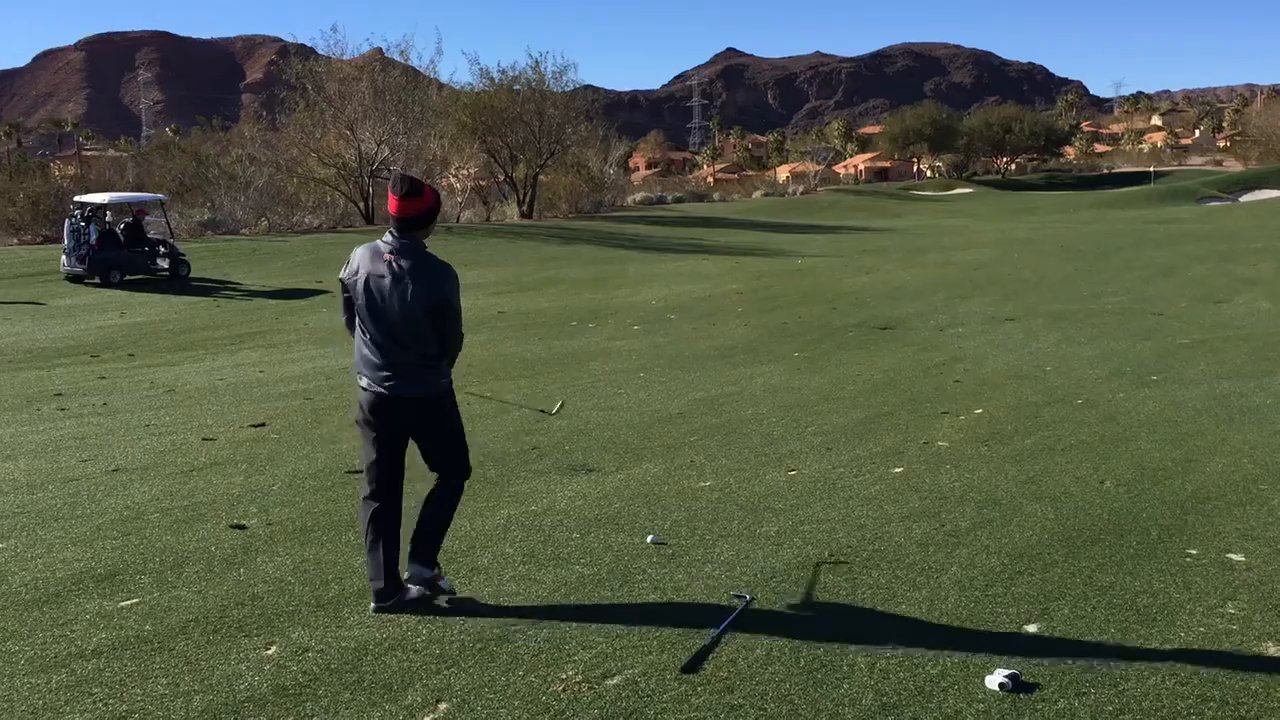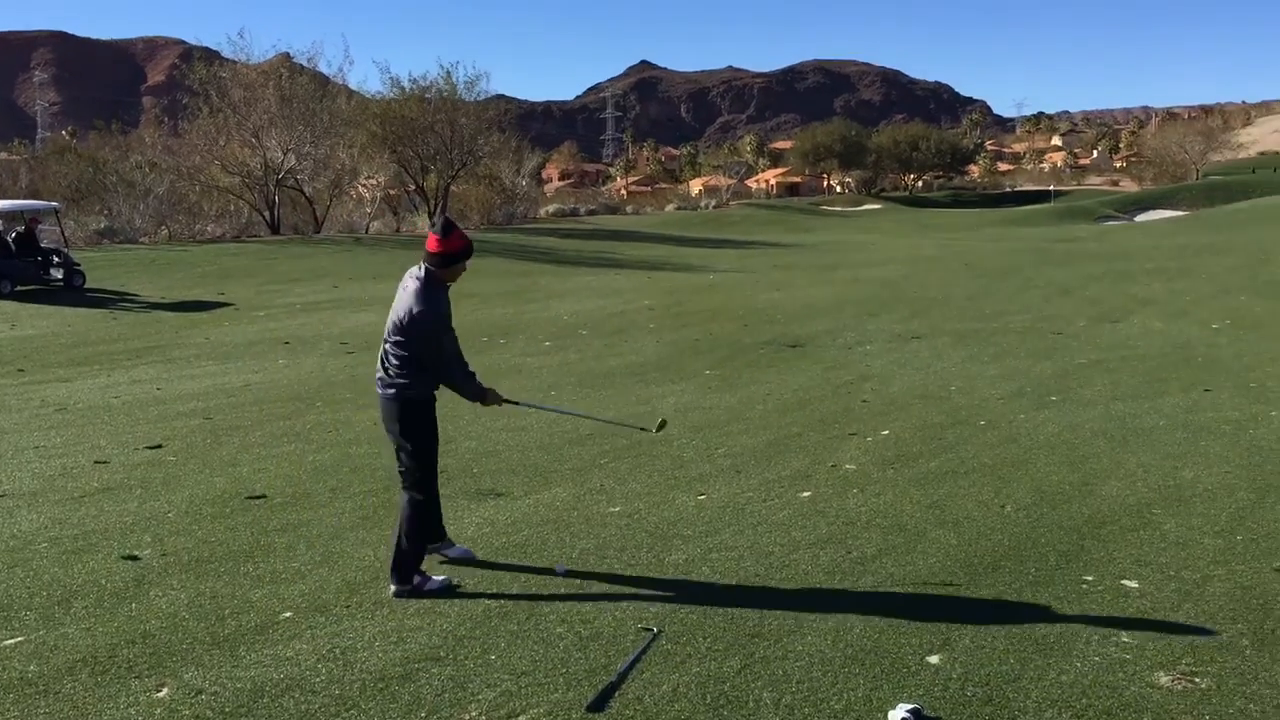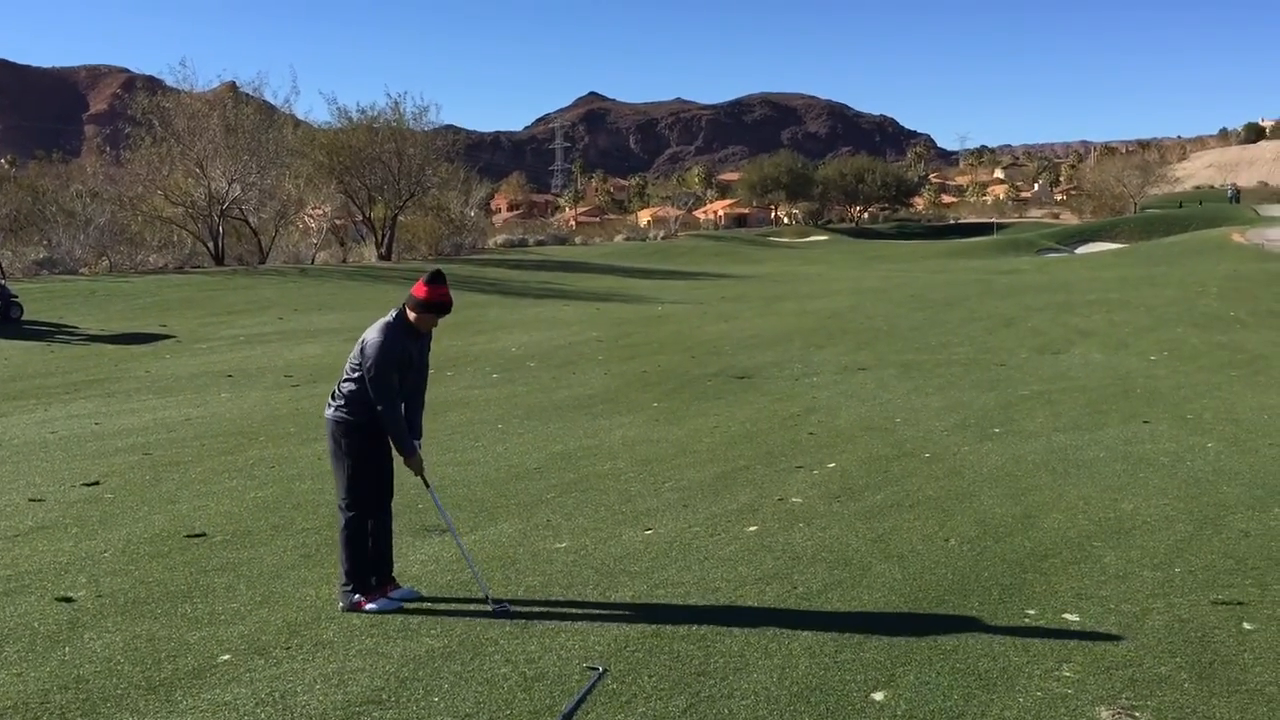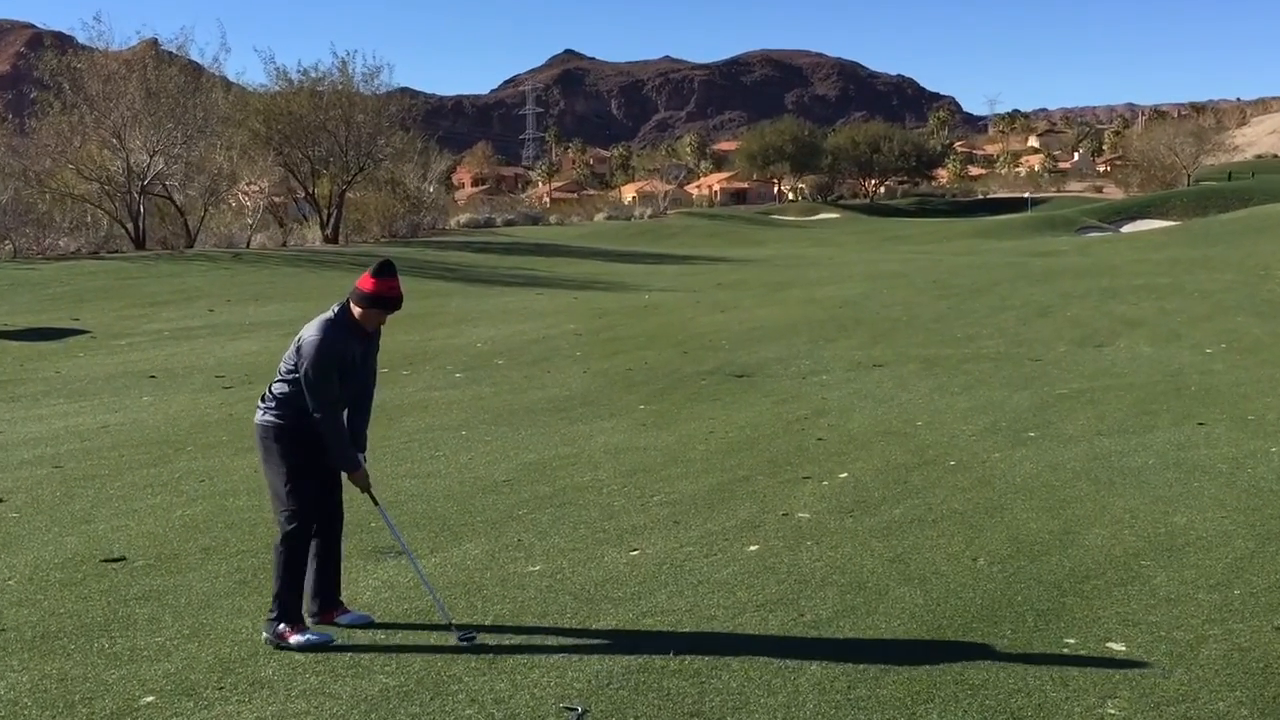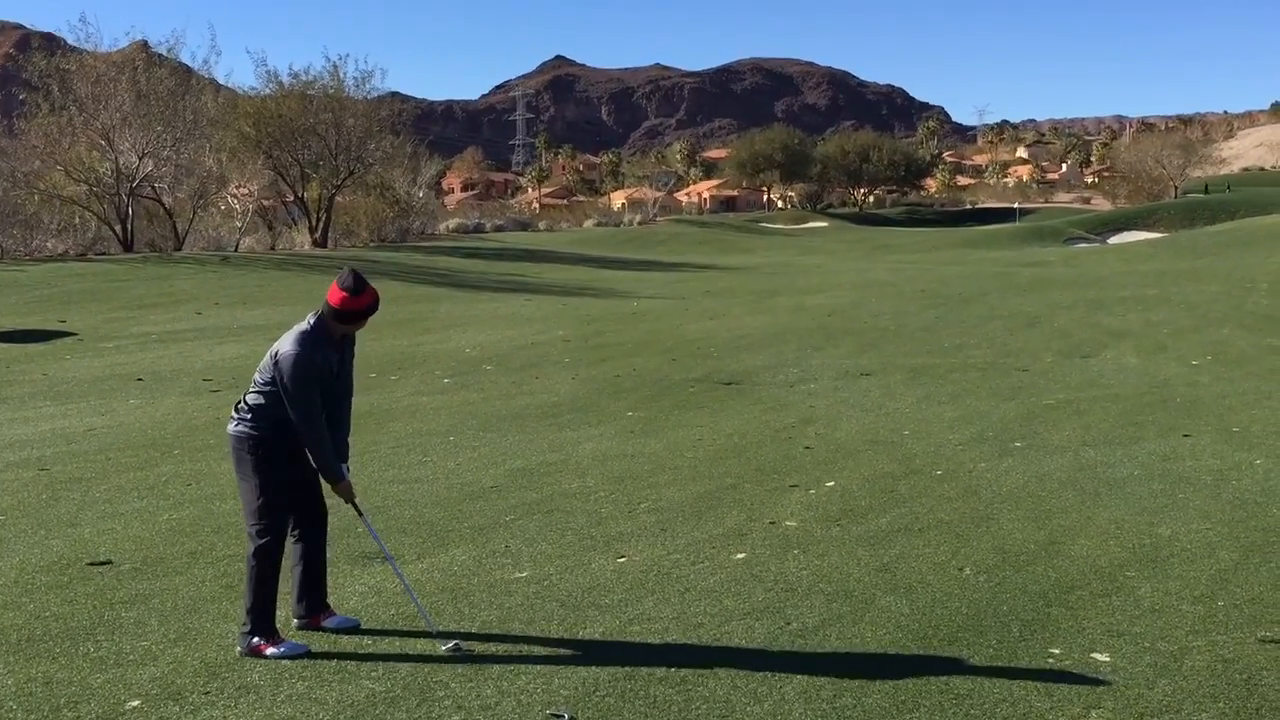
dt=1s
person 1, frame 1
left shoulder: (358, 260)
right shoulder: (438, 274)
left elbow: (351, 321)
right elbow: (451, 340)
left hip: (374, 393)
right hip: (427, 394)
left knee: (380, 491)
right knee: (452, 473)
left ankle: (386, 588)
right ankle: (422, 560)
person 1, frame 2
left shoulder: (418, 277)
right shoulder: (425, 306)
left elbow: (446, 348)
right elbow: (442, 364)
left wrist: (472, 384)
right wrist: (478, 393)
left hip: (397, 392)
right hip: (407, 398)
left knee: (419, 472)
right knee: (418, 482)
left ankle: (434, 539)
right ankle: (405, 576)
person 1, frame 3
left shoulder: (420, 334)
right shoulder: (381, 340)
left elbow: (415, 390)
right elbow: (386, 403)
left wrist: (414, 440)
right wrist: (407, 451)
left hip: (374, 423)
right hip: (349, 423)
left knee: (380, 503)
right knee: (357, 507)
left ankle: (381, 580)
right ankle: (354, 591)
person 1, frame 4
left shoulder: (368, 332)
right shoulder: (321, 339)
left elbow: (361, 394)
right elbow: (324, 410)
left wrist: (356, 452)
right wrist: (350, 465)
left hip: (314, 429)
right hip: (283, 428)
left knee: (329, 516)
right knee: (298, 520)
left ankle: (326, 604)
right ankle: (282, 621)
person 1, frame 5
left shoulder: (342, 339)
right shoulder: (297, 351)
left elbow: (339, 402)
right elbow: (310, 422)
left wrist: (340, 463)
right wrist: (335, 476)
left hip: (288, 436)
right hip: (257, 440)
left knee: (312, 518)
right knee: (269, 533)
left ankle: (311, 609)
right ankle: (256, 634)
